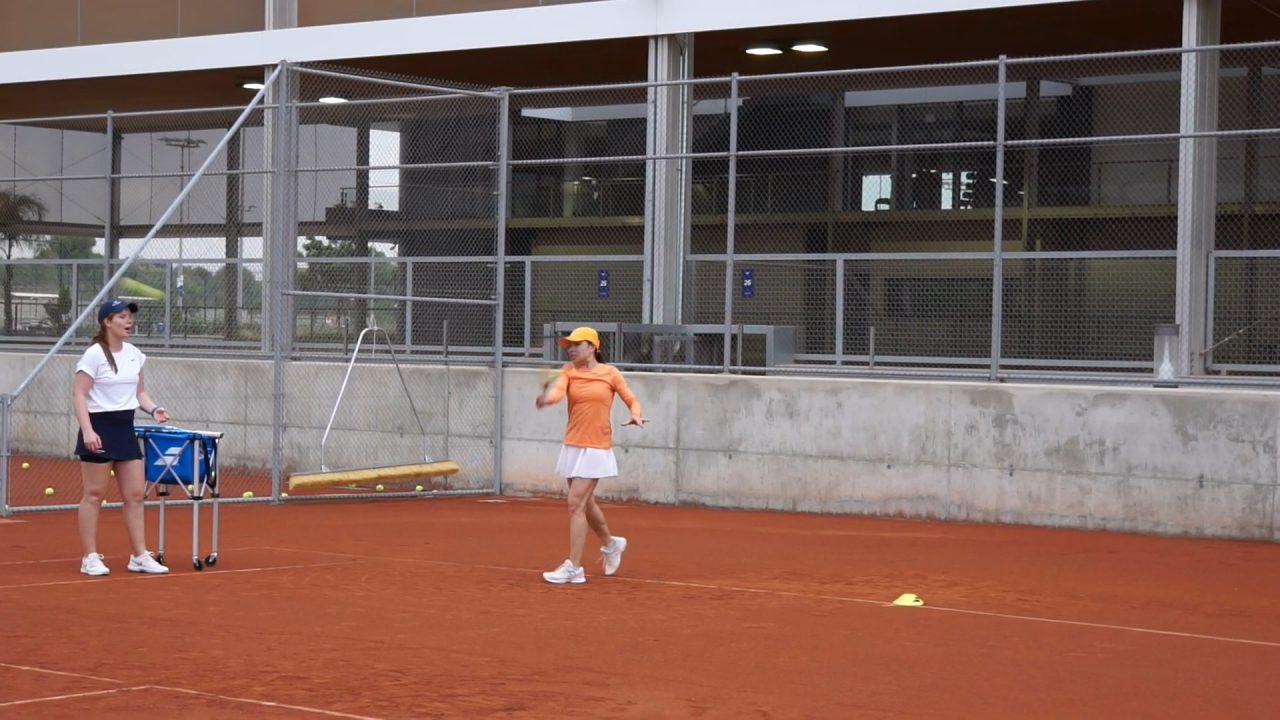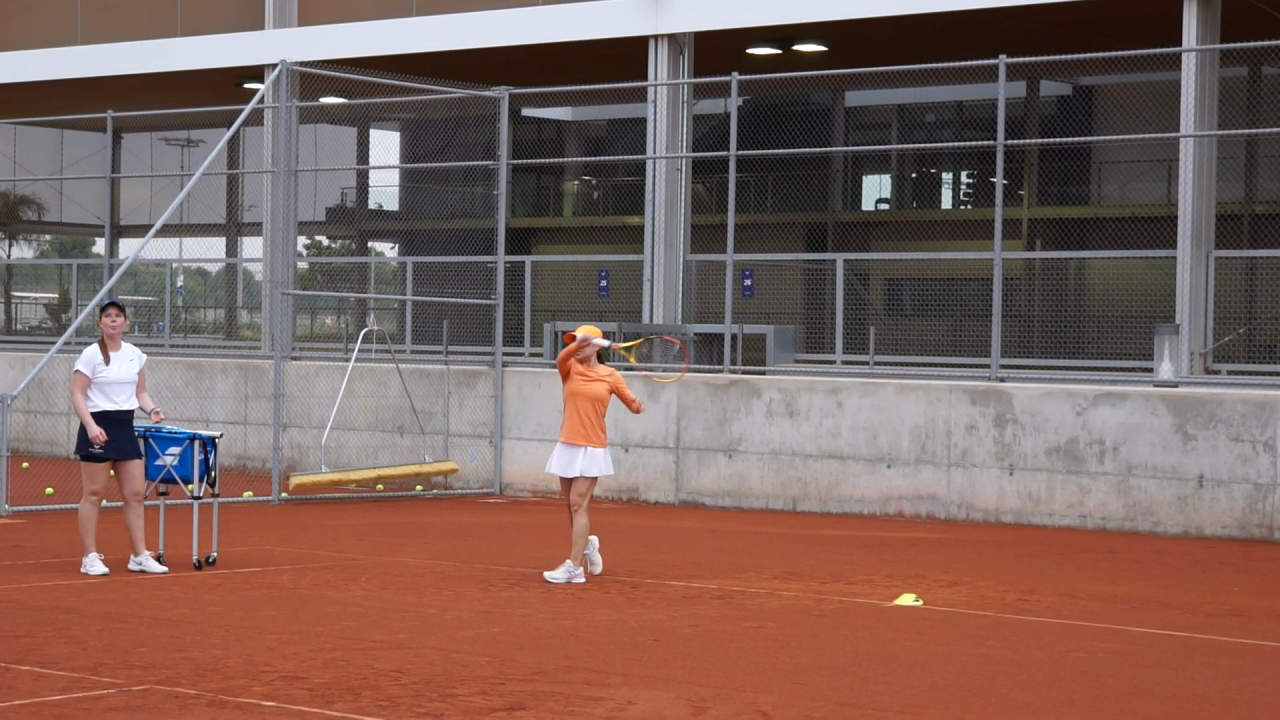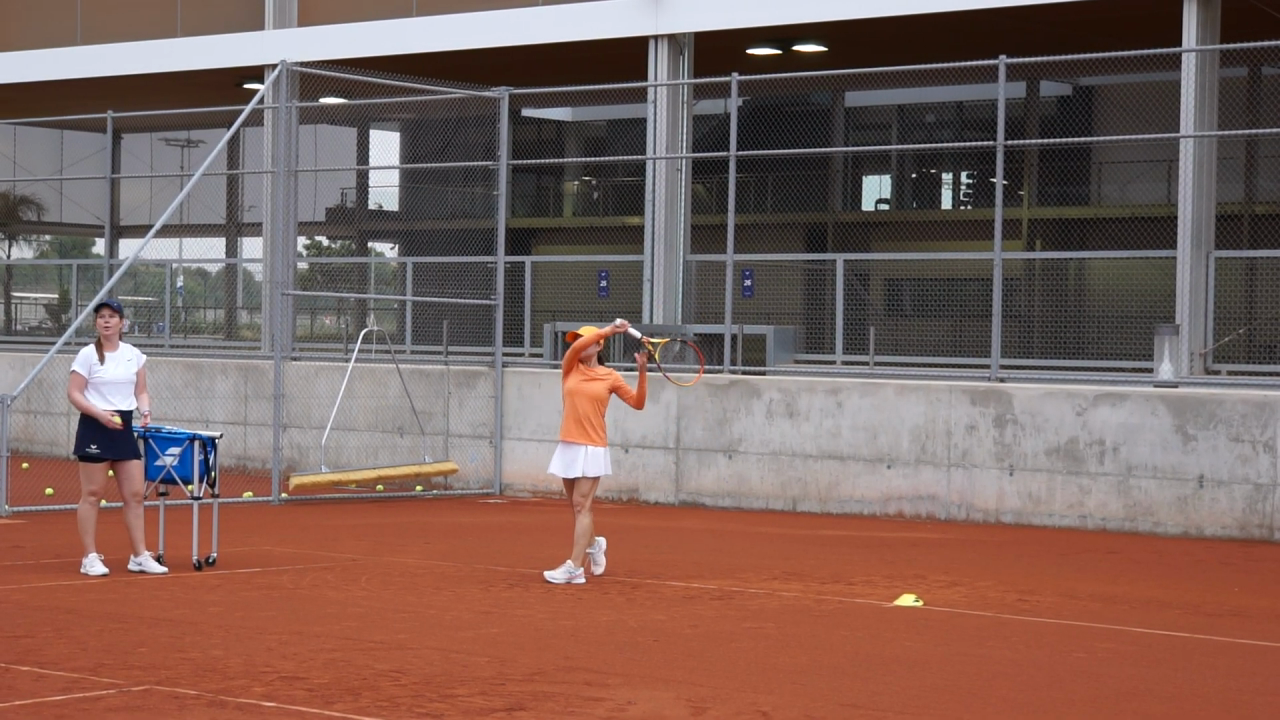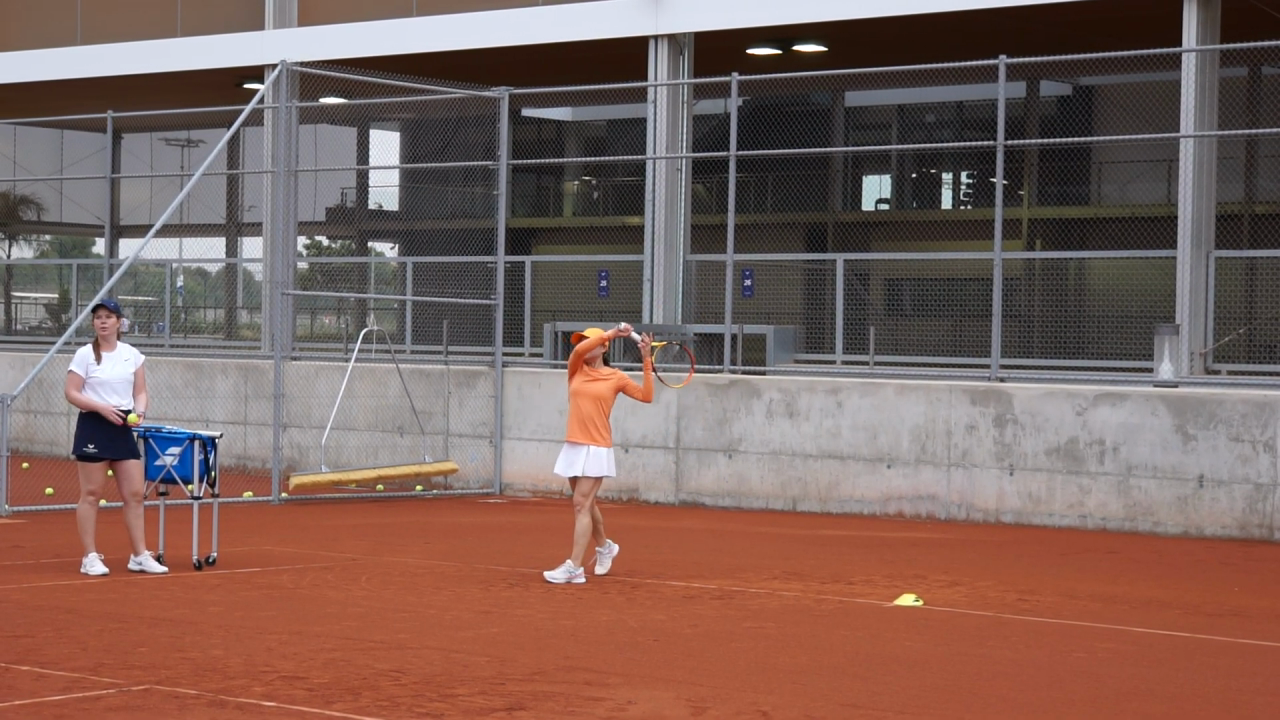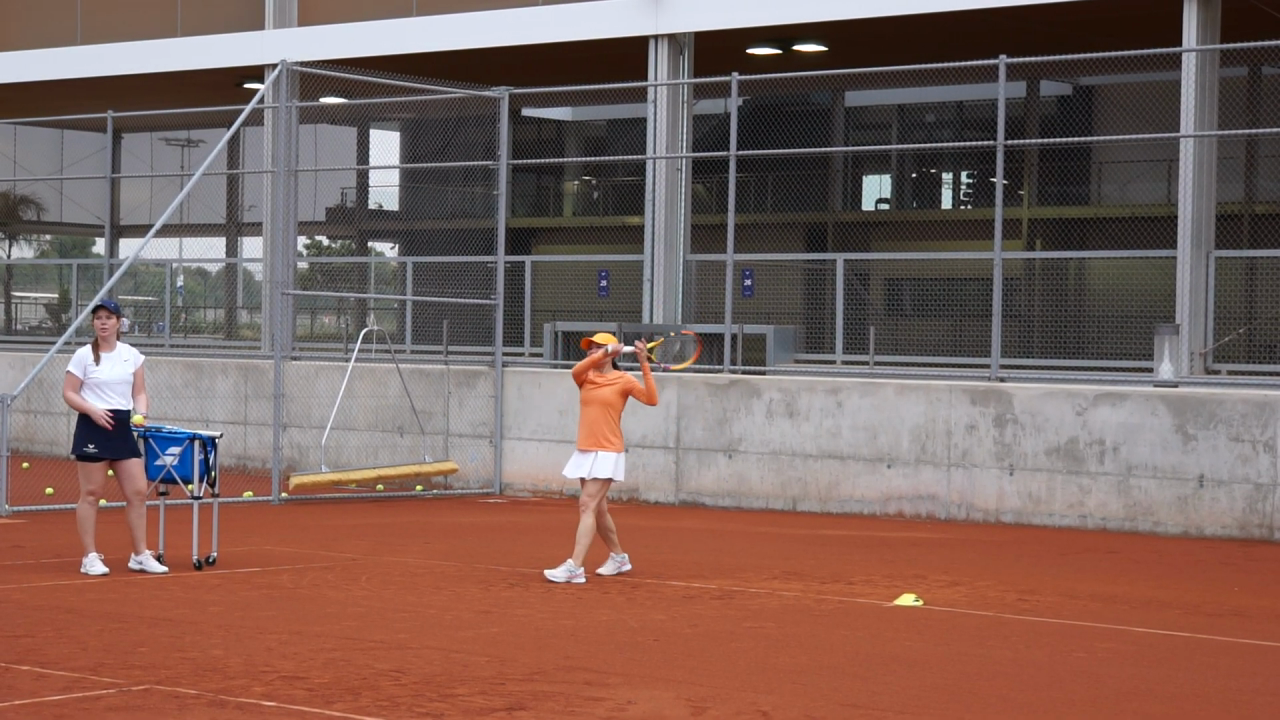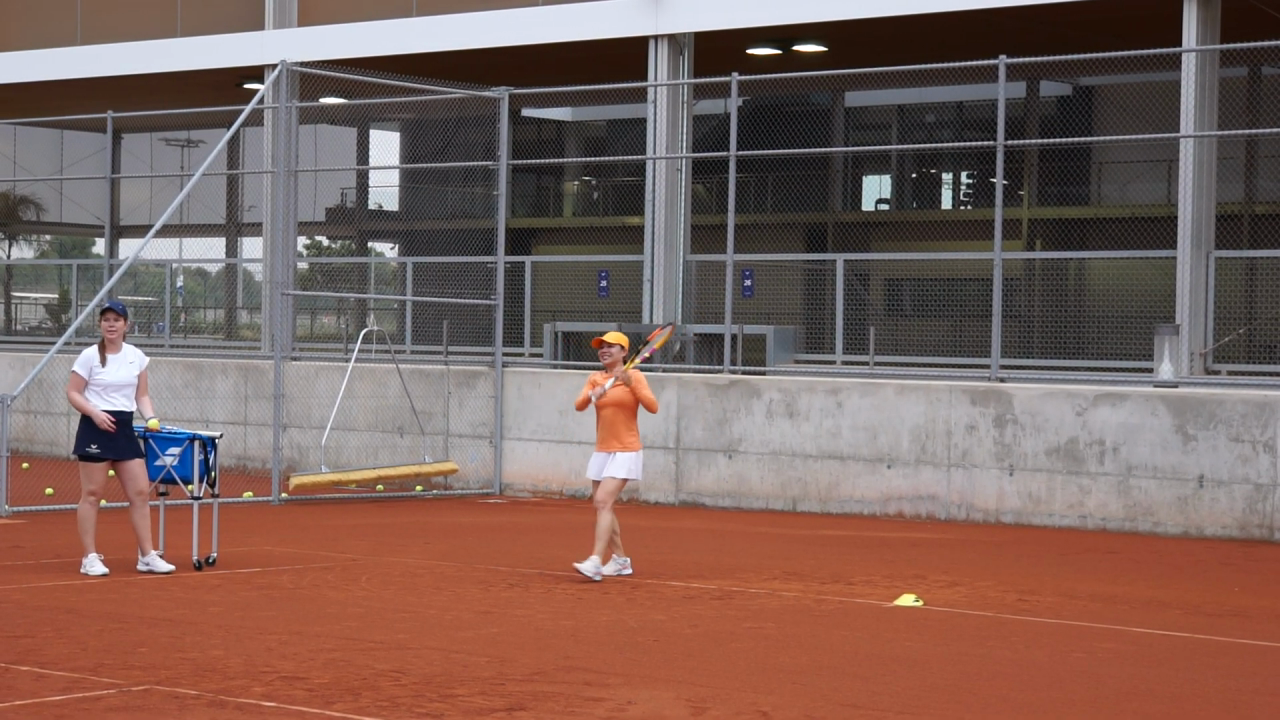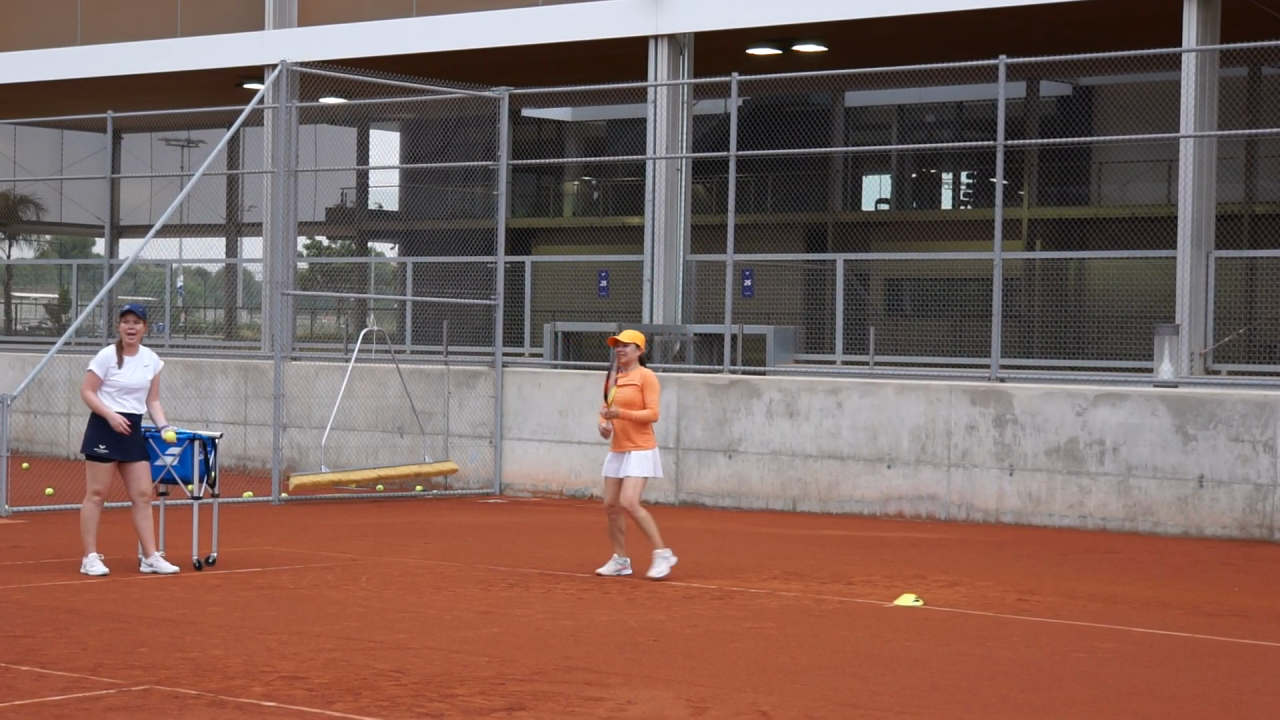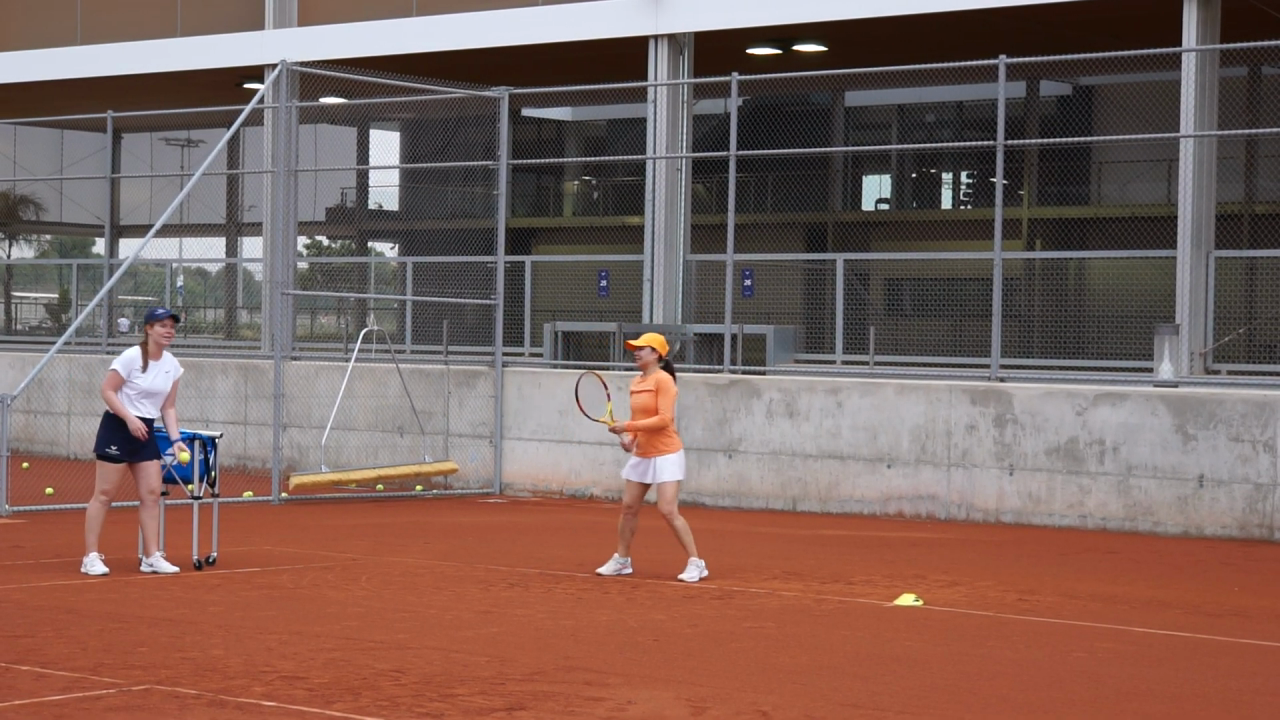
dt=0.2s
person 1, frame 1
left shoulder: (135, 354)
right shoulder: (94, 354)
right elbow: (79, 395)
left wrist: (154, 409)
right wrist: (87, 430)
left hip: (125, 429)
right hip: (100, 429)
left knee: (135, 494)
right knee: (94, 494)
left ankle: (140, 556)
right ankle: (90, 557)
person 1, frame 2
left shoulder: (135, 354)
right shoulder: (92, 354)
right elbow: (77, 394)
left wrist: (151, 409)
right wrist: (90, 425)
left hip: (125, 428)
right hip: (99, 428)
left knee: (136, 494)
right knee: (94, 494)
left ankle: (140, 556)
right ankle: (90, 557)
person 1, frame 3
left shoulder: (134, 355)
right shoulder: (88, 354)
left elbow: (141, 392)
right elbow: (74, 393)
left wrist: (145, 412)
right wrist: (100, 413)
left hip: (124, 429)
right hip: (96, 428)
left knee: (135, 494)
right knee: (93, 494)
left ankle: (140, 557)
right ankle: (90, 558)
person 1, frame 4
left shoulder: (133, 355)
right shoulder: (84, 354)
left elbow: (140, 392)
right elbow: (71, 393)
left wrist: (139, 412)
right wrist: (101, 407)
left hip: (123, 429)
right hip: (93, 428)
left knee: (135, 494)
right knee: (91, 494)
left ankle: (140, 556)
right ankle: (90, 557)
person 1, frame 5
left shoulder: (132, 355)
right shoulder: (83, 355)
left elbow: (139, 393)
right elbow: (68, 393)
left wrist: (141, 414)
right wrist: (92, 410)
left hip: (122, 429)
right hip: (92, 428)
left knee: (138, 492)
right knee: (91, 494)
left ankle: (140, 555)
right ankle: (90, 557)
person 1, frame 6
left shoulder: (137, 357)
right shoulder: (90, 356)
right elbow: (72, 393)
left wrist: (150, 417)
right wrist: (95, 413)
left hip: (125, 429)
right hip: (96, 429)
left knee: (140, 492)
right knee: (92, 494)
left ankle: (147, 556)
right ankle: (90, 558)
person 1, frame 7
left shoulder: (152, 360)
right shoulder: (106, 356)
right elbow: (87, 392)
left wrist: (163, 426)
right wrist: (110, 415)
left hip: (133, 431)
right hip: (105, 429)
left knee: (143, 495)
right knee: (96, 494)
left ankle: (150, 557)
right ankle: (90, 557)
person 1, frame 8
left shoulder: (173, 366)
right shoulder: (130, 356)
left elbow: (168, 407)
right elbow: (107, 392)
left wrist: (175, 439)
right wrist: (130, 419)
left hip: (145, 433)
right hip: (118, 429)
left knee: (151, 494)
right knee: (104, 494)
left ankle: (151, 557)
right ankle: (91, 557)
person 2, frame 1
left shoulder: (611, 374)
right shoulder: (568, 372)
left elbow: (632, 401)
right elbow: (557, 393)
left wrist: (636, 415)
right wrist: (546, 399)
left hip: (596, 449)
right hip: (572, 448)
left knee: (576, 503)
right knee: (584, 503)
left ankle: (574, 567)
right ankle: (610, 544)
person 2, frame 2
left shoulder: (611, 375)
right shoulder: (569, 367)
left elbow: (631, 402)
right elbow: (561, 358)
left wrist: (637, 406)
right wrist: (577, 343)
left hip: (592, 448)
right hip: (566, 446)
left knee: (578, 504)
right knee: (573, 504)
left ankle: (574, 567)
right ankle: (587, 544)
person 2, frame 3
left shoulder: (611, 377)
right shoulder: (570, 368)
left elbow: (637, 403)
right elbow: (576, 348)
left wrist: (642, 372)
right wrist: (608, 329)
left hip: (592, 448)
right hip: (568, 446)
left knee: (581, 506)
right knee: (578, 505)
left ankle: (574, 568)
right ankle: (593, 544)
person 2, frame 4
left shoulder: (616, 377)
right shoulder: (575, 369)
left elbow: (647, 396)
right elbow: (578, 350)
left wrist: (647, 360)
right wrist: (612, 333)
left hip: (596, 448)
right hip: (573, 446)
left knee: (581, 505)
right knee: (585, 504)
left ankle: (574, 567)
right ankle: (605, 546)
person 2, frame 5
left shoulder: (623, 380)
right shoulder: (585, 377)
left elbow: (652, 399)
right elbow: (576, 370)
left wrist: (644, 364)
right wrist: (604, 353)
left hip: (607, 453)
right hip: (585, 451)
left knee: (587, 506)
right knee: (597, 508)
left ankle: (574, 567)
right ankle: (618, 557)
person 2, frame 6
left shoulder: (635, 377)
right shoulder: (594, 379)
left elbow: (653, 407)
right elbow: (578, 405)
left wrist: (631, 384)
right wrist: (592, 396)
left hip: (625, 452)
right hip: (602, 452)
left knee: (603, 502)
right knee: (603, 505)
left ankle: (595, 562)
right ankle: (620, 559)
person 2, frame 7
left shoulder: (647, 377)
right shoulder: (614, 379)
left elbow: (654, 415)
right elbow: (605, 410)
left wrist: (621, 413)
right wrist: (604, 423)
left hip: (641, 451)
right hip: (617, 451)
left knee: (629, 504)
right knee: (611, 505)
left ankle: (662, 553)
right ankle: (620, 559)
person 2, frame 8
left shoulder: (664, 380)
right shoulder: (637, 382)
left elbow: (664, 420)
left wrist: (628, 426)
right wrist: (629, 436)
left hip: (665, 455)
right hip: (642, 456)
left knee: (668, 511)
right knee: (628, 507)
left ankle: (695, 562)
right ankle: (621, 559)
